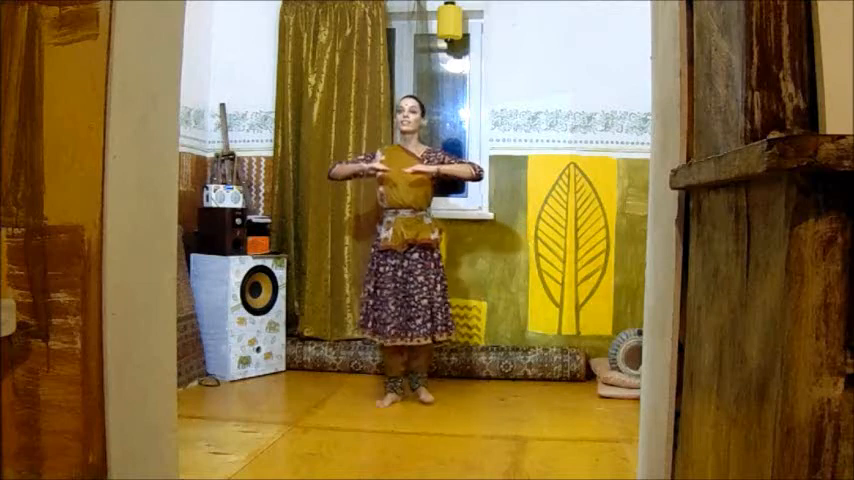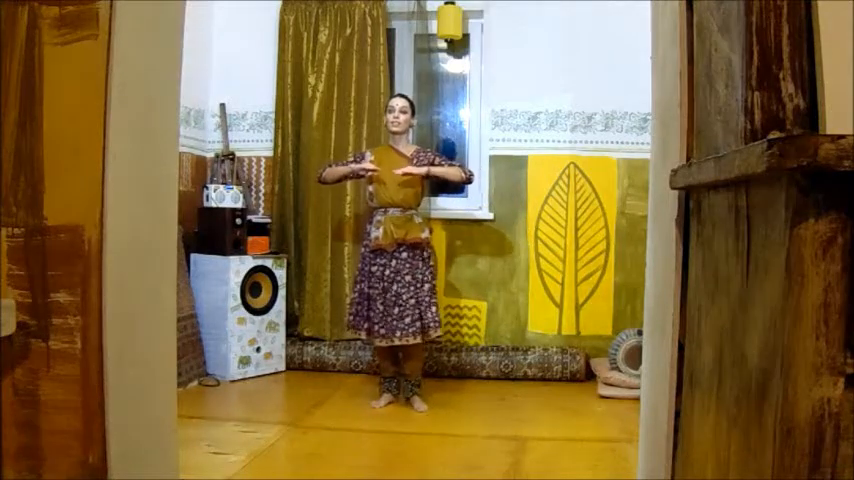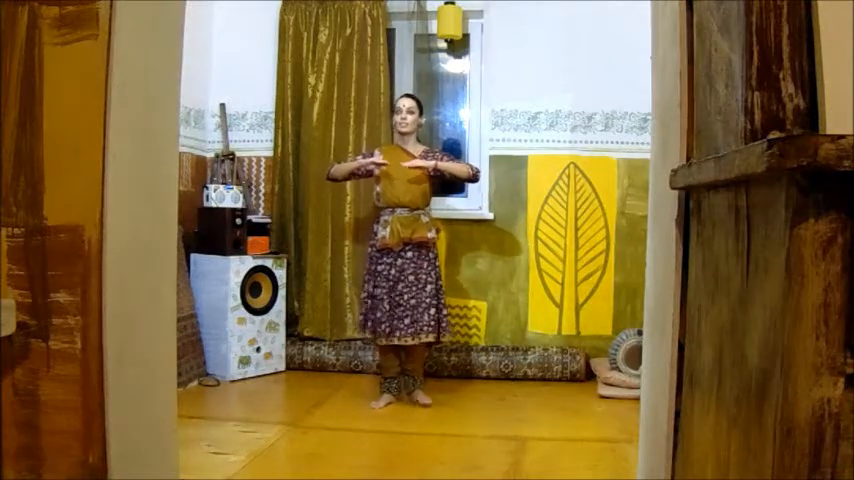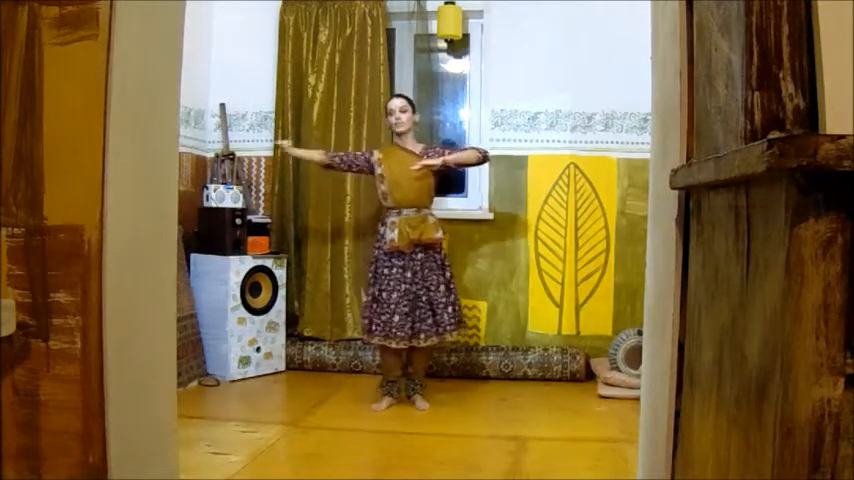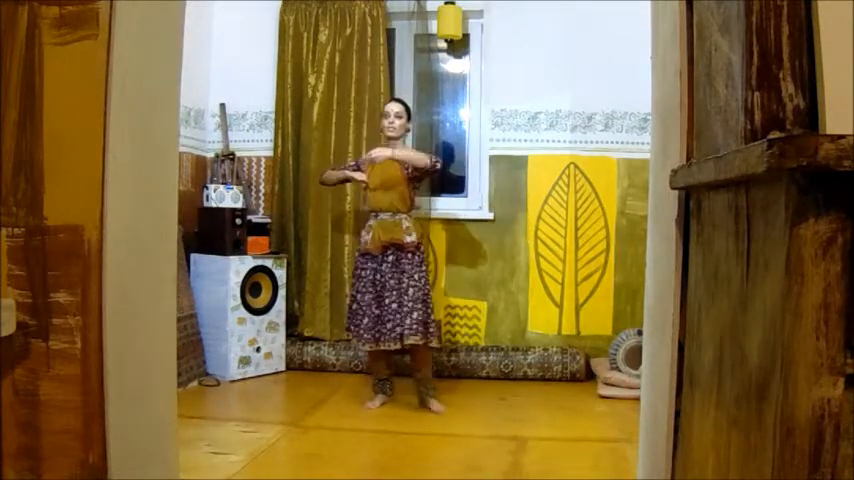
dt=1s
person 1, frame 1
left shoulder: (434, 156)
right shoulder: (381, 155)
left elbow: (476, 172)
right elbow: (333, 172)
left wrist: (434, 170)
right wrist: (364, 167)
left hip: (421, 238)
right hip: (389, 237)
left knee: (422, 312)
right knee: (387, 312)
left ankle: (419, 382)
right ankle: (393, 386)
person 1, frame 2
left shoulder: (424, 156)
right shoulder: (370, 156)
left elbow: (466, 176)
right elbow: (324, 176)
left wrist: (424, 171)
right wrist: (354, 169)
left hip: (412, 239)
right hip: (378, 238)
left knee: (414, 314)
right knee: (380, 314)
left ankle: (412, 388)
right ankle: (388, 387)
person 1, frame 3
left shoulder: (432, 156)
right shoulder: (378, 155)
left elbow: (473, 174)
right elbow: (332, 174)
left wrist: (432, 165)
right wrist: (362, 163)
left hip: (419, 241)
right hip: (385, 239)
left knee: (419, 315)
right knee: (383, 314)
left ankle: (415, 384)
right ankle: (389, 387)
person 1, frame 4
left shoulder: (433, 152)
right shoulder: (377, 157)
left elbow: (481, 155)
right elbow: (335, 161)
left wrist: (442, 161)
right wrist: (295, 151)
left hip: (426, 239)
right hip: (392, 239)
left knee: (427, 315)
right knee: (391, 316)
left ankle: (415, 388)
right ankle: (390, 389)
person 1, frame 5
left shoulder: (412, 160)
right shoulder: (368, 161)
left elbow: (432, 164)
right elbow: (325, 177)
left wrist: (390, 152)
right wrist: (349, 174)
left hip: (405, 242)
right hip: (372, 242)
left knee: (413, 318)
right knee: (372, 318)
left ankle: (426, 390)
right ankle: (382, 388)
